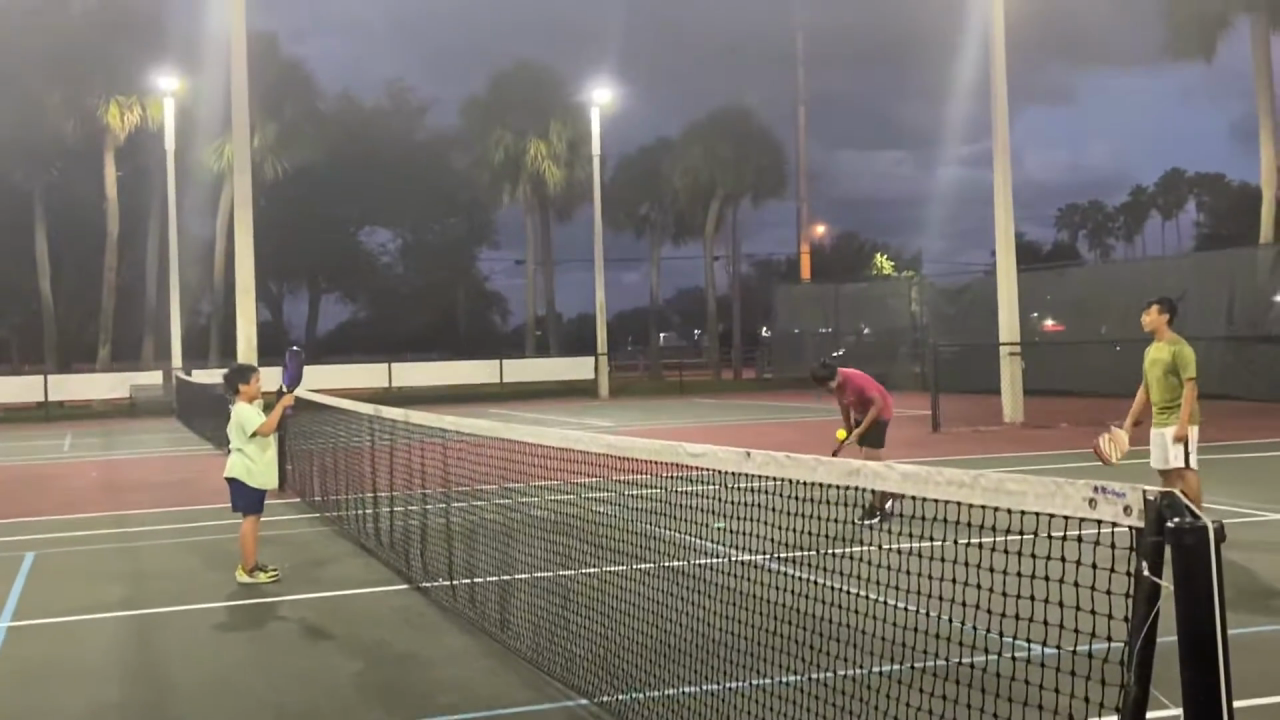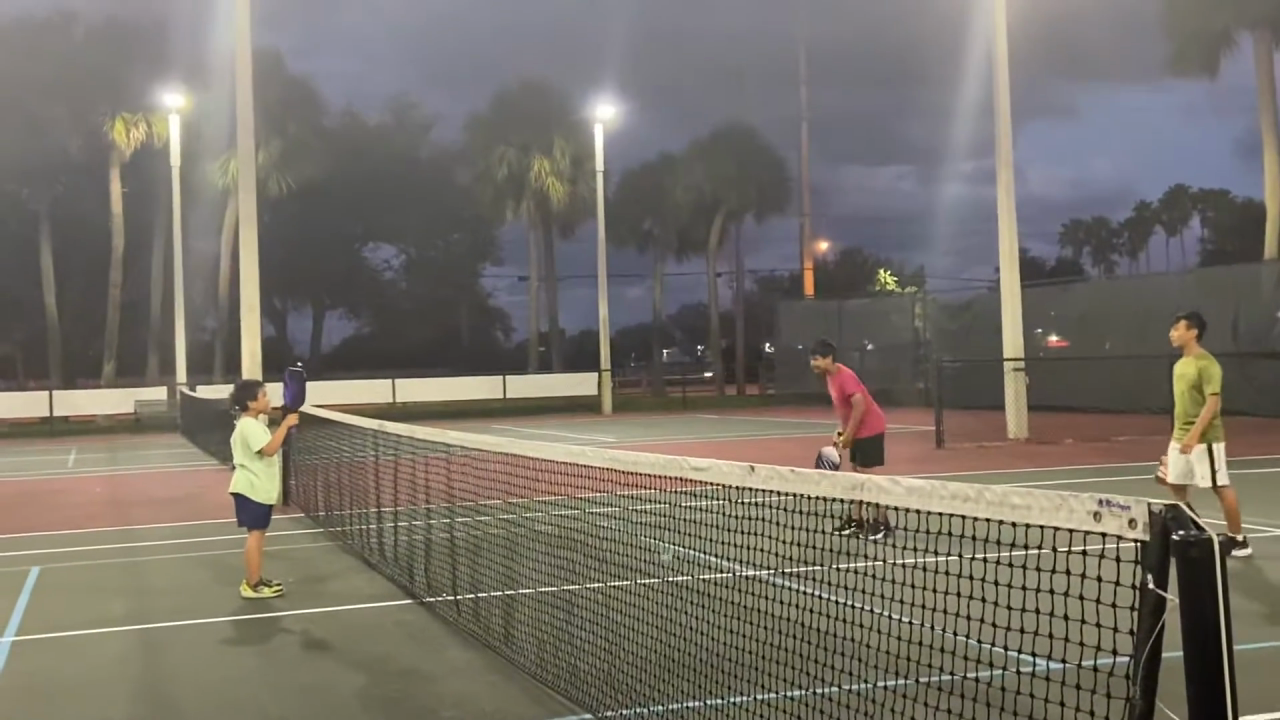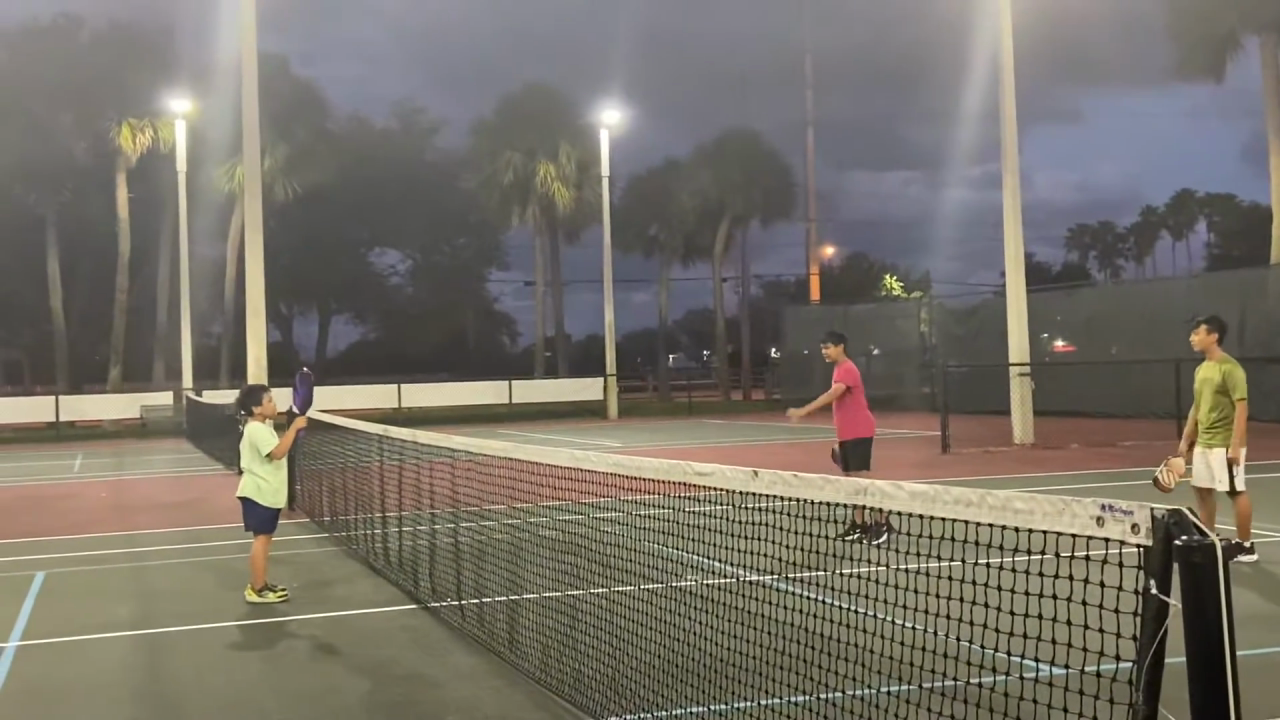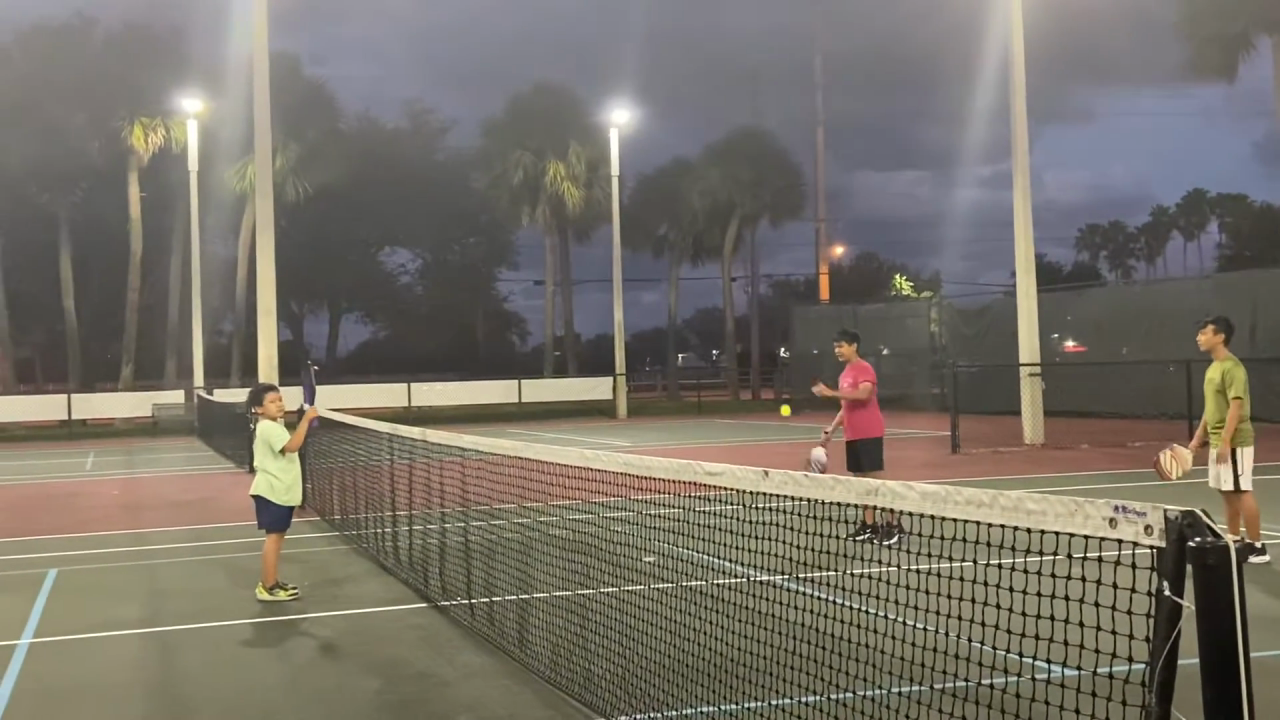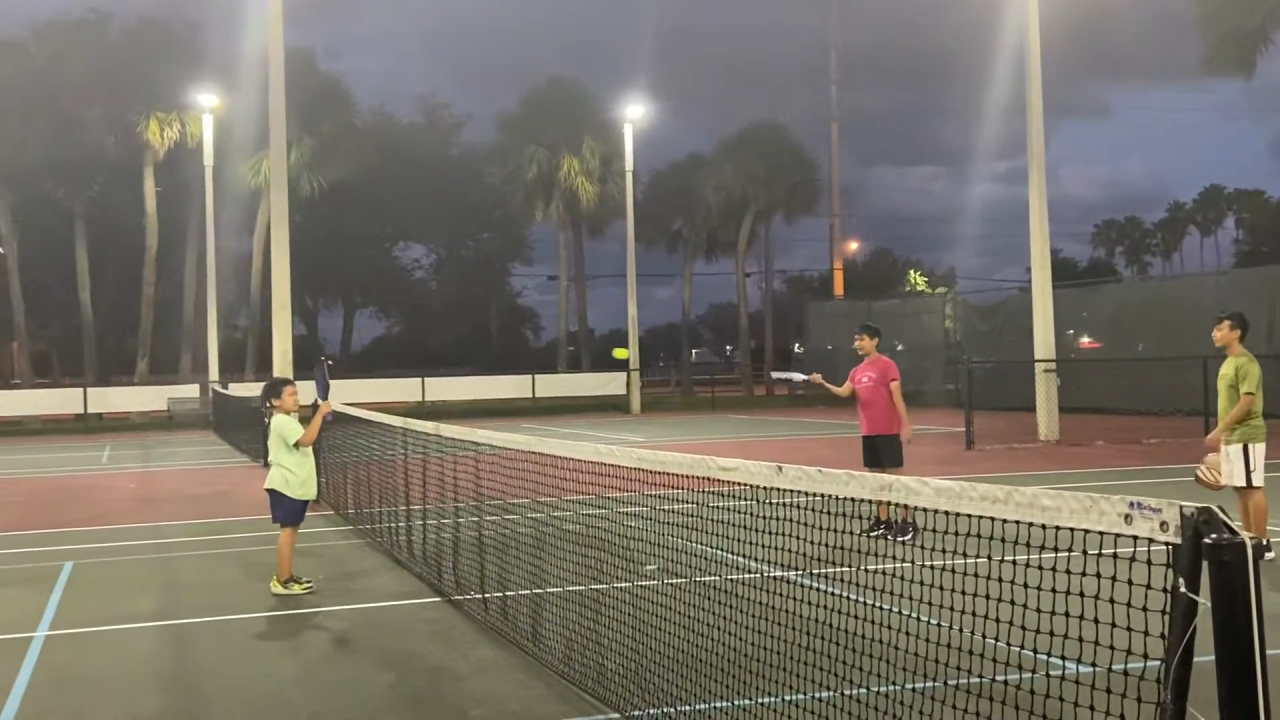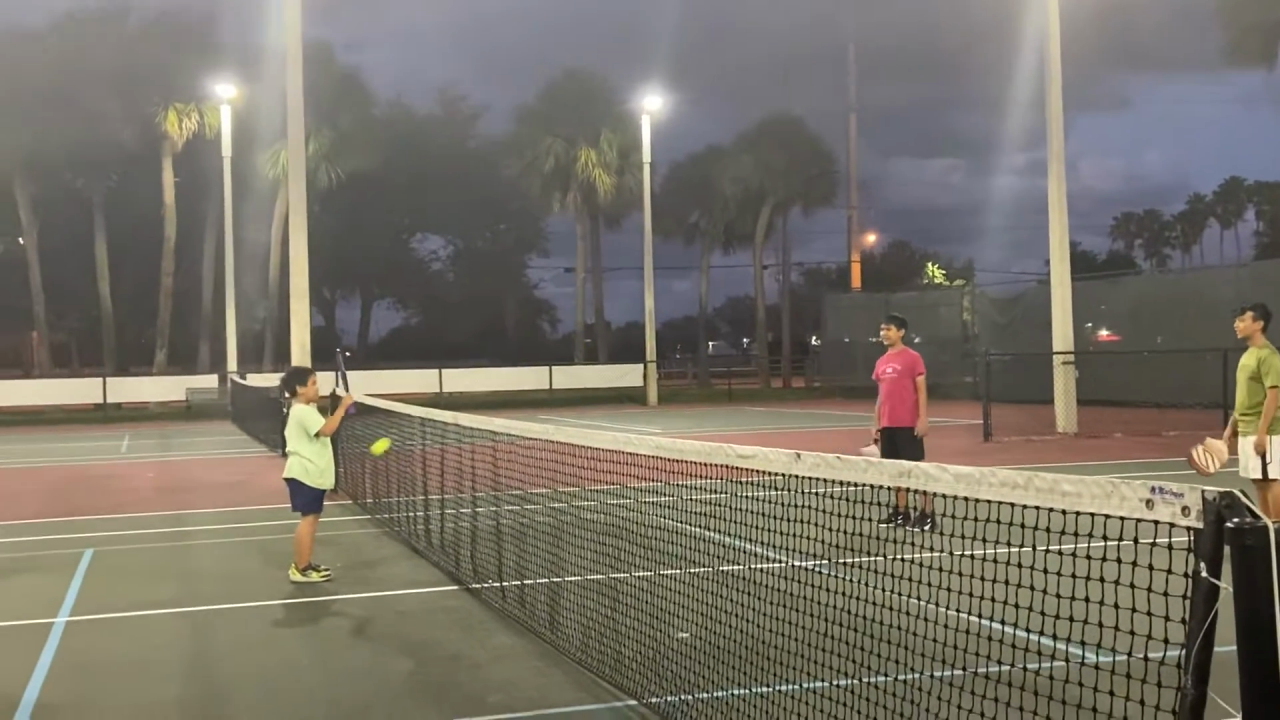
dt=0.4s
person 1, frame 1
left shoulder: (1180, 349)
right shoulder: (1150, 351)
left elbow: (1190, 387)
right elbow: (1145, 388)
left wrist: (1182, 423)
right wrist: (1129, 420)
left hip: (1180, 423)
right hip: (1160, 423)
left knee: (1184, 471)
right knee: (1166, 474)
person 1, frame 2
left shoulder: (1207, 364)
right shoulder: (1179, 365)
left elbow: (1212, 403)
left wrist: (1194, 435)
left hip: (1205, 438)
right hip: (1179, 439)
left knee: (1221, 488)
right knee: (1176, 487)
left ankle: (1238, 540)
person 1, frame 3
left shoulder: (1230, 368)
right shoulder: (1200, 369)
left elbow: (1241, 407)
left wrist: (1236, 445)
right wrist: (1185, 439)
left hip: (1225, 443)
right hip: (1203, 443)
left knee: (1236, 492)
right knee: (1201, 489)
left ankle: (1245, 546)
person 1, frame 4
left shoulder: (1232, 367)
right shoulder: (1212, 368)
left elbow: (1236, 407)
left wrist: (1225, 443)
right wrist: (1197, 438)
left hip: (1234, 441)
right hip: (1219, 442)
left knee: (1241, 492)
right knee: (1227, 493)
left ankle: (1257, 547)
right ankle: (1234, 543)
person 1, frame 5
left shoulder: (1246, 363)
right shoulder: (1227, 363)
left elbow: (1246, 402)
left wrist: (1218, 430)
right wrist: (1221, 434)
left hip: (1246, 436)
right hip: (1232, 437)
left knee: (1252, 488)
right knee: (1241, 489)
left ankle: (1263, 544)
person 1, frame 6
right shoulder: (1247, 355)
left wrist: (1262, 432)
right wrist: (1231, 427)
left hip: (1262, 431)
right hip: (1245, 430)
right knee: (1259, 482)
person 2, frame 1
left shoulder: (248, 408)
right shoulder: (244, 410)
left elbow: (265, 430)
right elbow: (265, 430)
right wrist: (281, 405)
left hip: (253, 472)
right hip: (246, 474)
left knee: (253, 518)
right knee: (250, 518)
left ankle: (251, 564)
right ankle: (247, 569)
person 2, frame 2
left shoulder: (253, 423)
right shoulder: (249, 425)
left elbow: (267, 449)
right elbow: (269, 449)
right wrist: (285, 425)
left hip: (258, 488)
right hip: (251, 489)
left knee: (258, 533)
right knee: (256, 533)
left ankle: (255, 579)
right ankle: (252, 584)
person 2, frame 3
left shoulder: (261, 427)
right shoulder: (257, 429)
left elbow: (276, 452)
right elbow: (278, 452)
right wrist: (294, 428)
left hip: (265, 492)
right hip: (258, 493)
left knee: (264, 538)
right knee: (261, 538)
left ankle: (259, 584)
right ankle: (257, 589)
person 2, frame 4
left shoulder: (273, 426)
right shoulder: (268, 427)
left elbow: (288, 448)
right elbow: (292, 446)
right wrist: (305, 420)
left hip: (279, 491)
right hip: (271, 492)
left knee: (277, 536)
right knee: (274, 536)
left ankle: (270, 582)
right ankle: (268, 587)
person 2, frame 5
left shoulder: (286, 420)
right shoulder: (283, 421)
left elbow: (302, 443)
right elbow: (306, 440)
right wrist: (319, 414)
left hip: (294, 485)
right hip: (286, 486)
left knee: (291, 530)
right knee: (288, 530)
left ankle: (285, 576)
right ankle: (283, 581)
person 2, frame 6
left shoulder: (303, 410)
right shoulder: (303, 411)
right elbow: (326, 431)
right wrist: (342, 407)
left hip: (311, 474)
right hip: (304, 475)
left knee: (309, 519)
right knee: (308, 519)
left ankle: (302, 563)
right ankle: (301, 568)
person 3, frame 1
left shoulder: (857, 380)
right shoulder: (832, 383)
left elbow: (878, 402)
left wrist: (861, 428)
right wrist: (848, 427)
left hip: (878, 412)
right hip: (861, 413)
left knee: (871, 457)
right knee: (866, 458)
left ankle: (878, 507)
right ankle: (885, 493)
person 3, frame 2
left shoulder: (846, 377)
right shoulder: (829, 376)
left elbow: (859, 407)
left wrist: (848, 435)
right wrist: (842, 429)
left hip: (870, 429)
right hip: (857, 430)
left knee: (868, 475)
right knee: (856, 473)
left ankle: (882, 522)
right ankle: (856, 520)
person 3, frame 3
left shoulder: (847, 369)
right shoulder: (839, 369)
left elbow: (831, 395)
left wrist: (803, 411)
right wrist: (840, 438)
left hip: (859, 433)
right hip: (847, 435)
left knee: (861, 478)
right knee: (851, 479)
left ankle: (882, 523)
right ankle: (859, 525)
person 3, frame 4
left shoulder: (864, 369)
right shoulder: (844, 375)
left elbow: (863, 394)
left wrist: (831, 393)
right wrist: (830, 430)
left hip: (870, 434)
right hip: (852, 436)
left knee: (876, 479)
left ankle: (894, 525)
right ankle: (870, 525)
person 3, frame 5
left shoulder: (887, 365)
right shoulder: (857, 371)
left elbow: (897, 396)
right elbow: (844, 392)
left wrist: (906, 424)
right wrist: (823, 384)
left hip: (888, 431)
right hip: (868, 431)
left knee: (895, 476)
right knee: (877, 476)
left ankle: (908, 522)
right ankle: (883, 521)
person 3, frame 6
left shoulder: (913, 358)
right shoulder: (881, 362)
left elbow: (922, 390)
left wrist: (923, 418)
right wrist: (876, 423)
left hip: (908, 424)
right hip: (888, 425)
left ankle: (927, 514)
right ankle: (901, 512)
